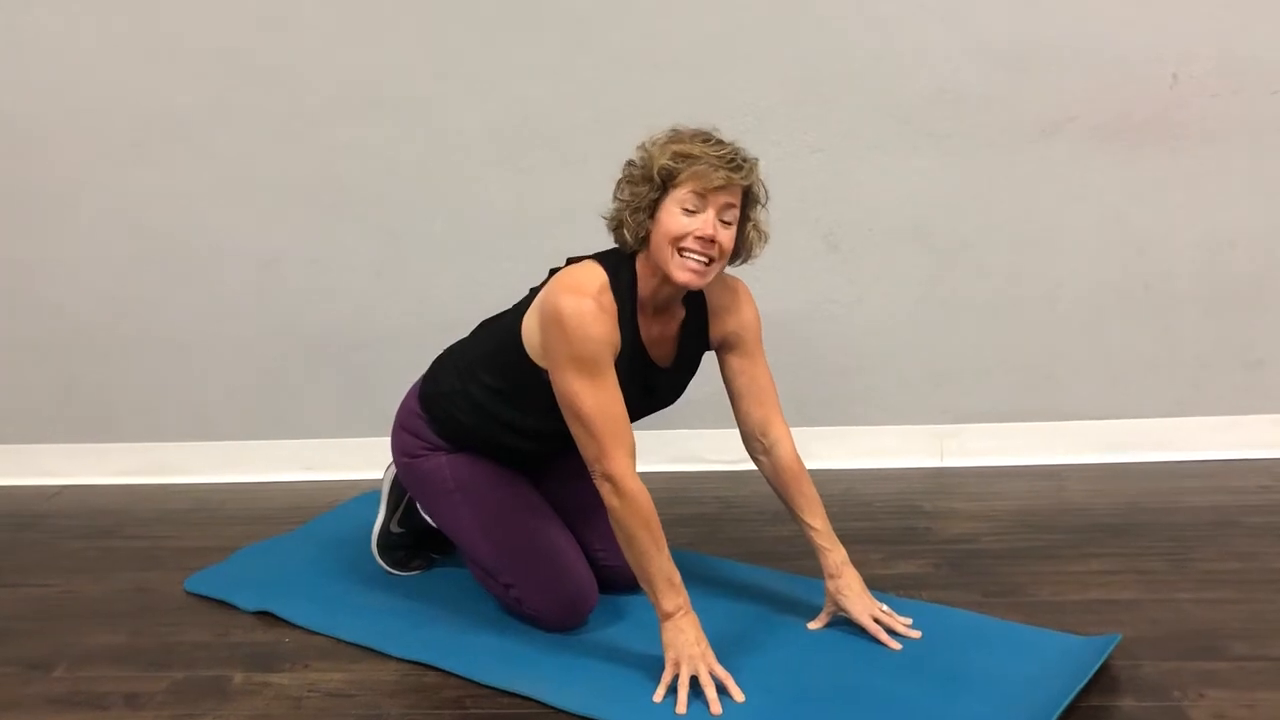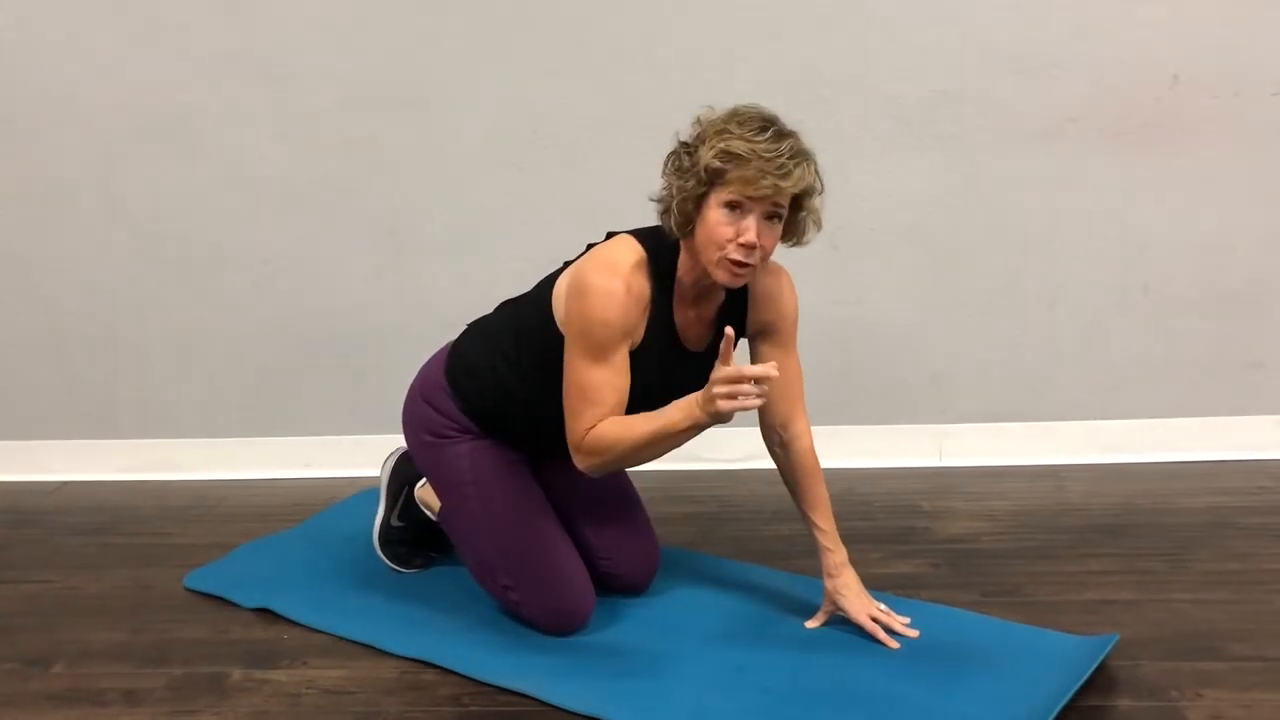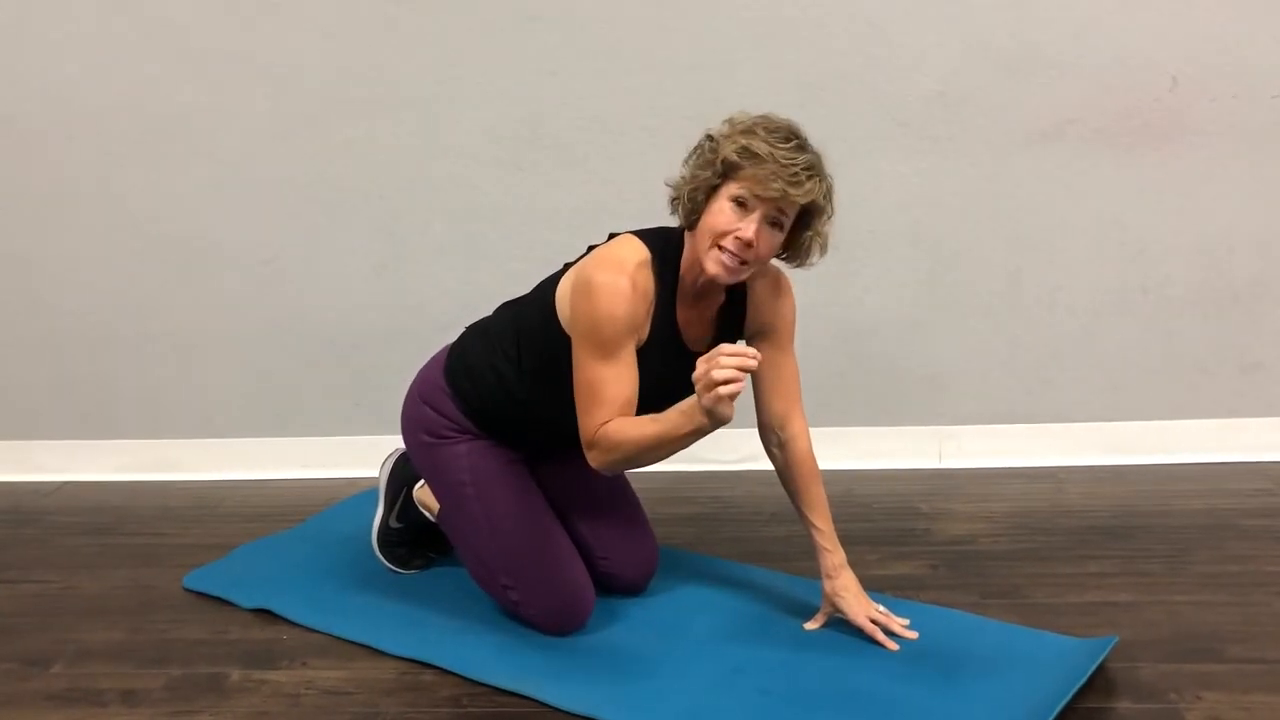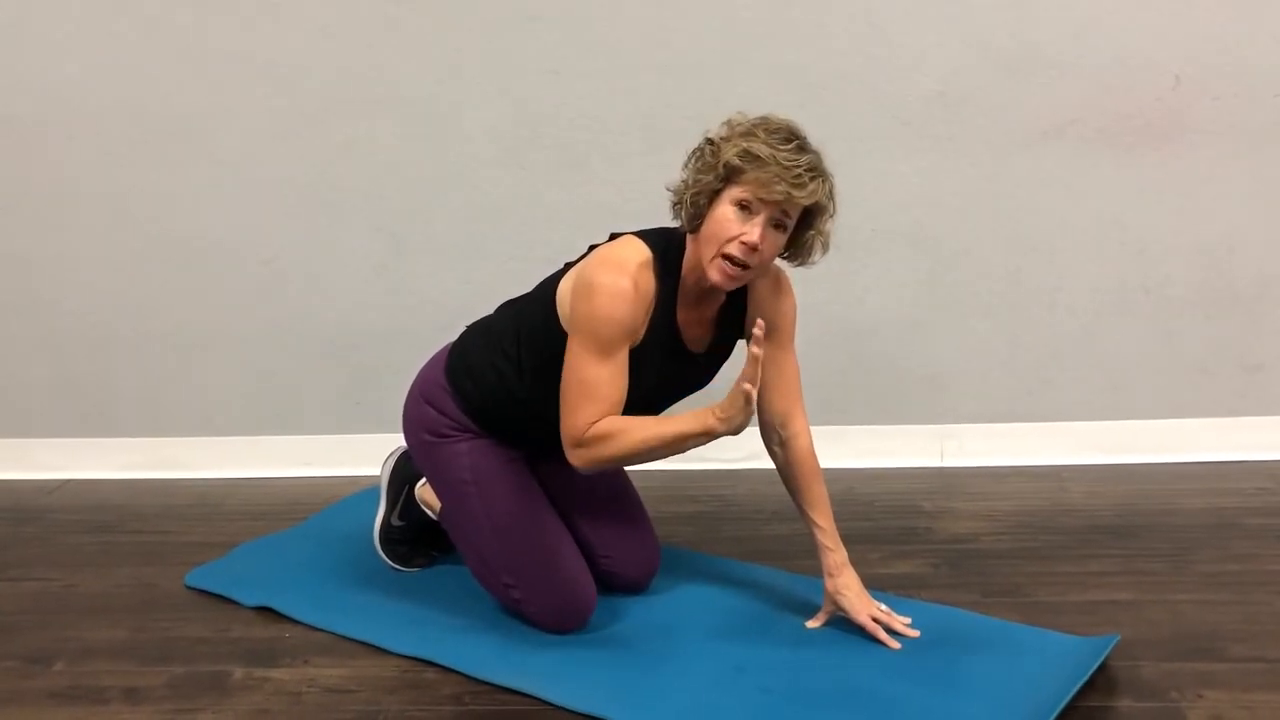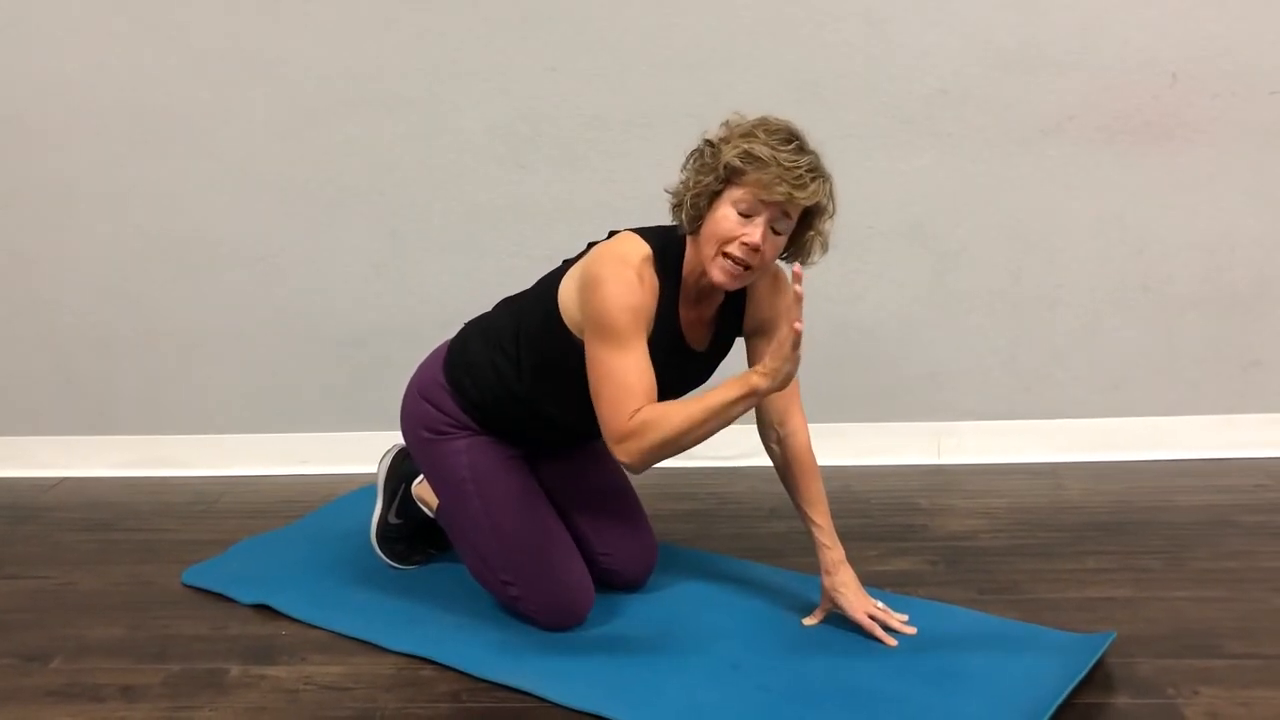
dt=1s
person 1, frame 1
left shoulder: (726, 304)
right shoulder: (581, 304)
left elbow: (768, 438)
right elbow: (615, 475)
left wrist: (838, 566)
right wrist: (676, 616)
left hip: (540, 440)
right hip: (447, 436)
left knee: (622, 569)
right knee: (564, 600)
left ankle: (490, 514)
right ankle: (424, 507)
person 1, frame 2
left shoulder: (769, 291)
right shoulder: (613, 282)
left elbow: (788, 432)
right elbow: (590, 449)
left wrist: (837, 566)
right wrist: (702, 406)
left hip: (549, 425)
right hip: (465, 411)
left knee: (633, 574)
right knee: (560, 609)
left ankle: (487, 503)
right ankle: (424, 497)
person 1, frame 3
left shoulder: (766, 293)
right shoulder: (618, 281)
left elbow: (785, 431)
right elbow: (604, 448)
left wrist: (835, 568)
right wrist: (704, 414)
left hip: (552, 427)
right hip: (464, 414)
left knee: (631, 572)
right knee: (560, 607)
left ankle: (483, 503)
right ankle: (422, 497)
person 1, frame 4
left shoulder: (767, 293)
right shoulder: (620, 281)
left elbow: (786, 431)
right elbow: (586, 444)
left wrist: (837, 566)
right wrist: (718, 419)
left hip: (550, 425)
right hip: (464, 412)
left knee: (632, 571)
right knee: (562, 606)
left ankle: (490, 503)
right ankle: (423, 496)
person 1, frame 5
left shoulder: (764, 290)
right shoulder: (623, 275)
left elbow: (783, 430)
right elbow: (632, 443)
left wrist: (834, 563)
right wrist: (760, 378)
left hip: (552, 422)
right hip: (461, 409)
left knee: (630, 568)
right knee: (561, 604)
left ankle: (494, 499)
right ankle: (421, 493)
